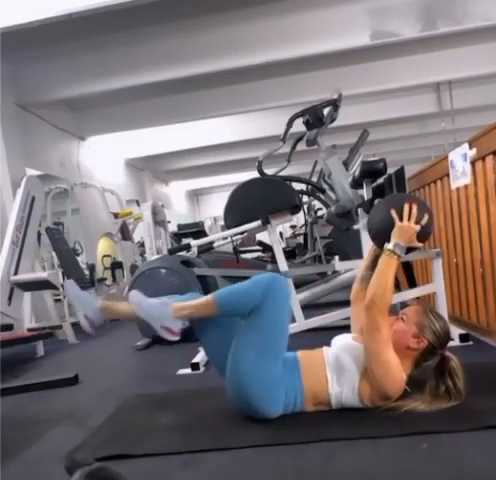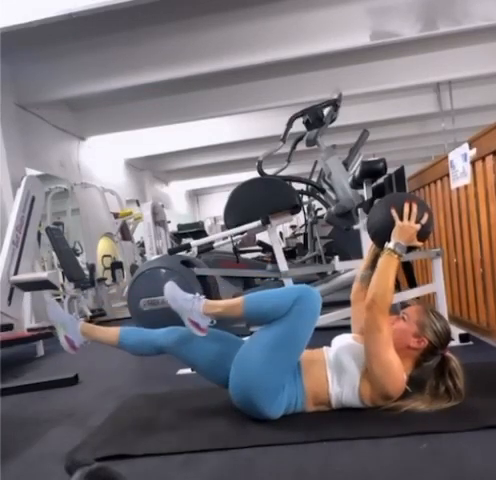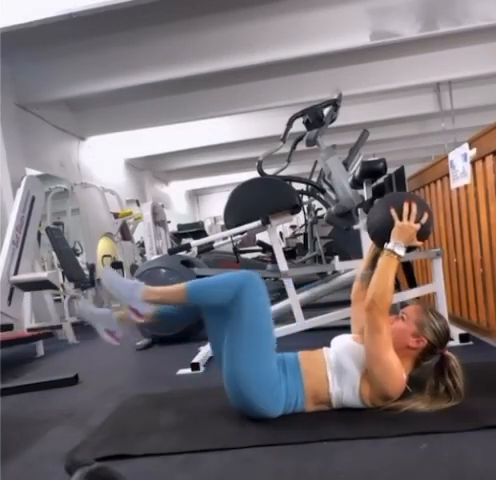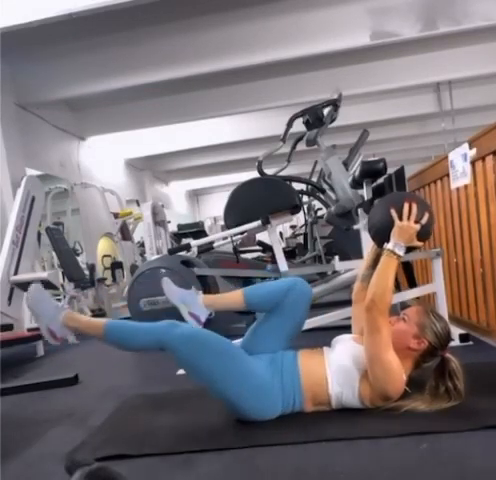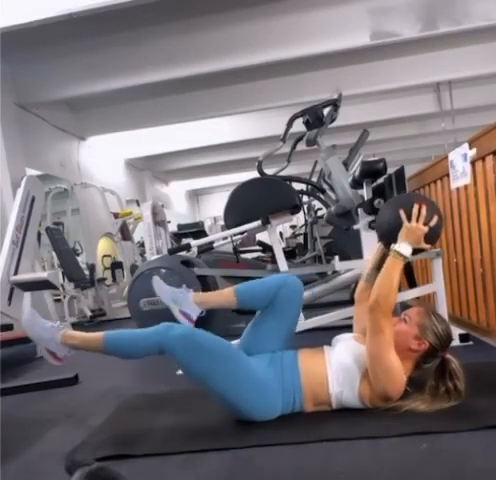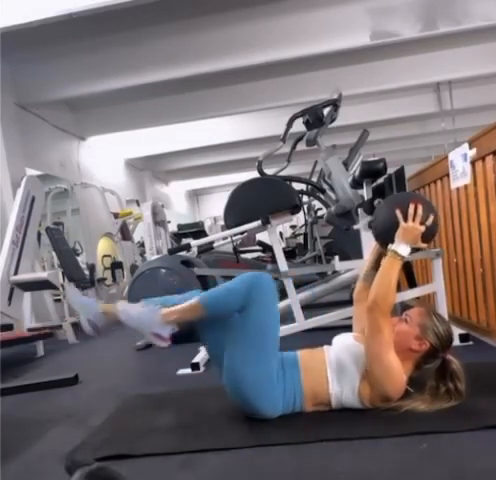
dt=0.4s
person 1, frame 1
left shoulder: (389, 380)
right shoulder: (378, 353)
left elbow: (372, 308)
right elbow: (360, 298)
left wrist: (396, 247)
right wrist: (376, 248)
left hip: (262, 393)
right hip: (266, 371)
left knee: (273, 284)
right knee: (192, 305)
left ankle: (171, 312)
right ankle: (103, 310)
person 1, frame 2
left shoulder: (390, 379)
right shoulder: (371, 349)
left elbow: (373, 310)
right elbow: (360, 298)
left wrist: (397, 246)
right wrist: (377, 247)
left hip: (260, 390)
right hip: (255, 376)
left knee: (307, 296)
right knee: (173, 336)
left ankle: (206, 308)
right ankle: (83, 332)
person 1, frame 3
left shoulder: (390, 380)
right shoulder: (374, 348)
left elbow: (373, 309)
right elbow: (360, 298)
left wrist: (396, 247)
right wrist: (378, 245)
left hip: (261, 392)
right hip: (266, 375)
left knee: (247, 283)
right knee: (215, 299)
left ankle: (146, 297)
right ankle: (121, 321)
person 1, frame 4
left shoulder: (388, 380)
right shoulder: (370, 351)
left elbow: (372, 309)
right elbow: (361, 299)
left wrist: (396, 247)
right wrist: (377, 246)
left hip: (258, 393)
right hip: (264, 366)
left knee: (173, 334)
right knee: (296, 289)
left ankle: (69, 322)
right ankle: (198, 305)
person 1, frame 5
left shoulder: (390, 381)
right shoulder: (371, 350)
left elbow: (377, 308)
right elbow: (364, 297)
left wrist: (404, 248)
right wrist: (385, 246)
left hip: (260, 393)
right hip: (263, 364)
left knee: (170, 336)
right knee: (288, 285)
left ankle: (65, 340)
right ankle: (194, 302)
person 1, frame 6
left shoulder: (389, 381)
right shoulder: (371, 350)
left elbow: (375, 310)
right elbow: (362, 298)
left wrist: (401, 248)
right wrist: (379, 246)
left hip: (262, 391)
right hip: (267, 372)
left knee: (258, 284)
right knee: (200, 305)
left ankle: (162, 320)
right ankle: (104, 312)
